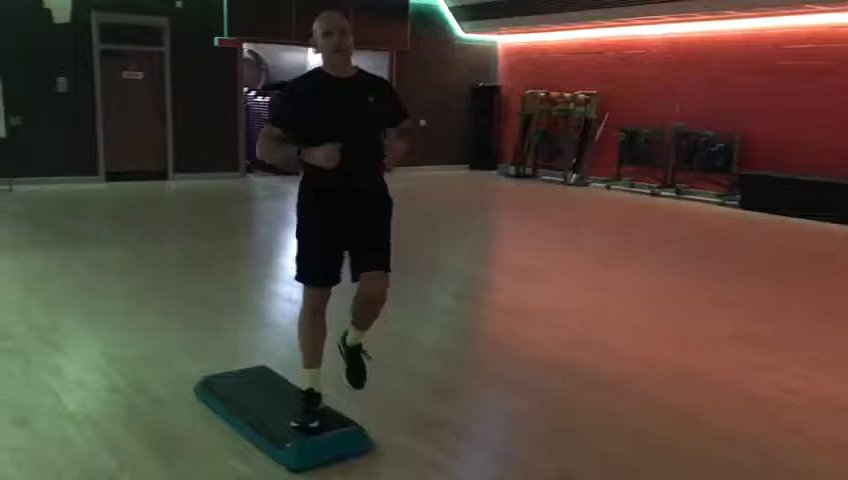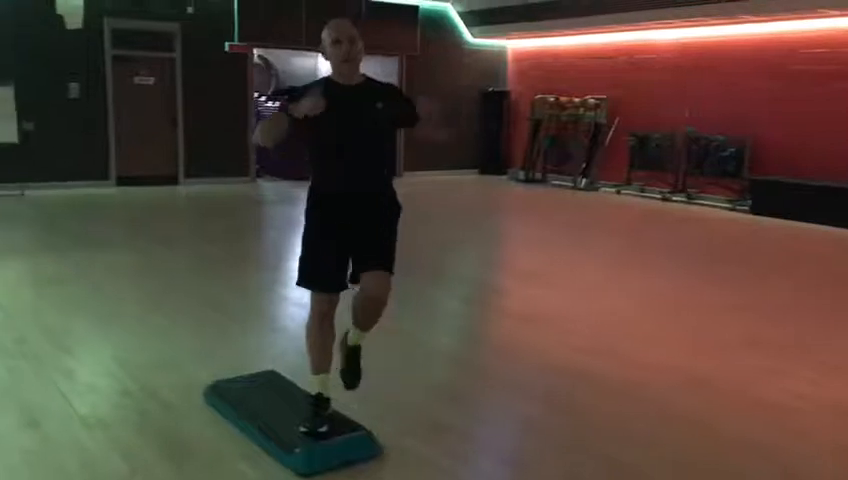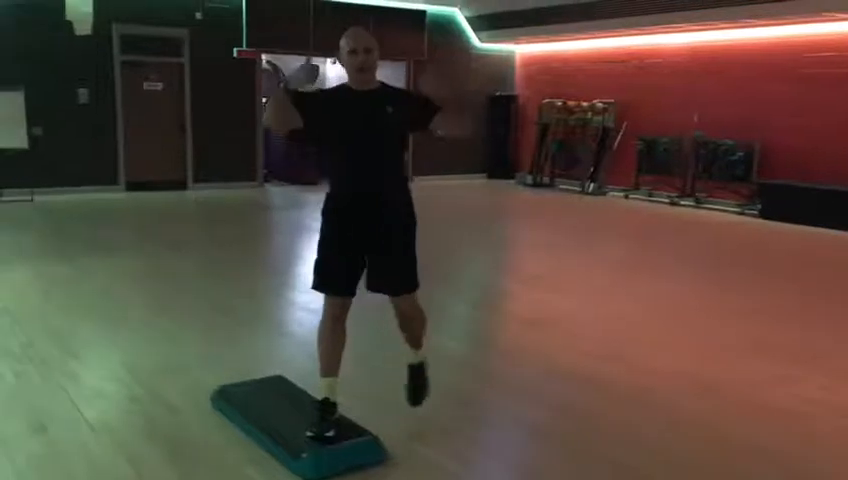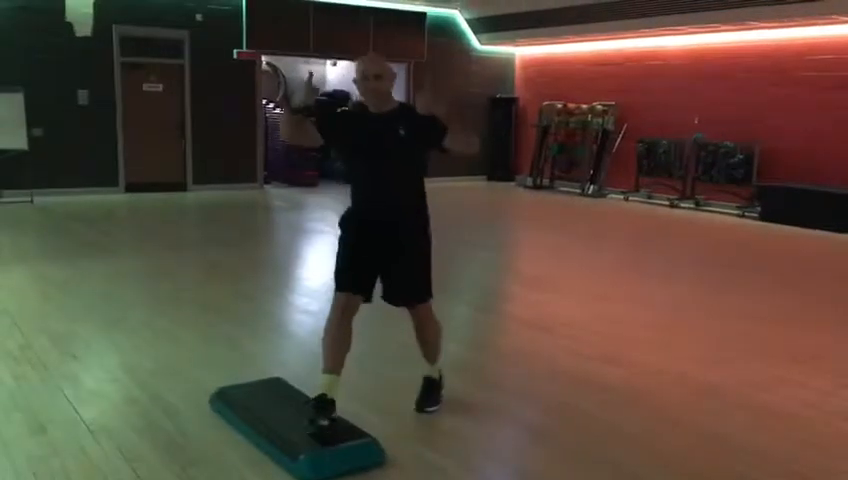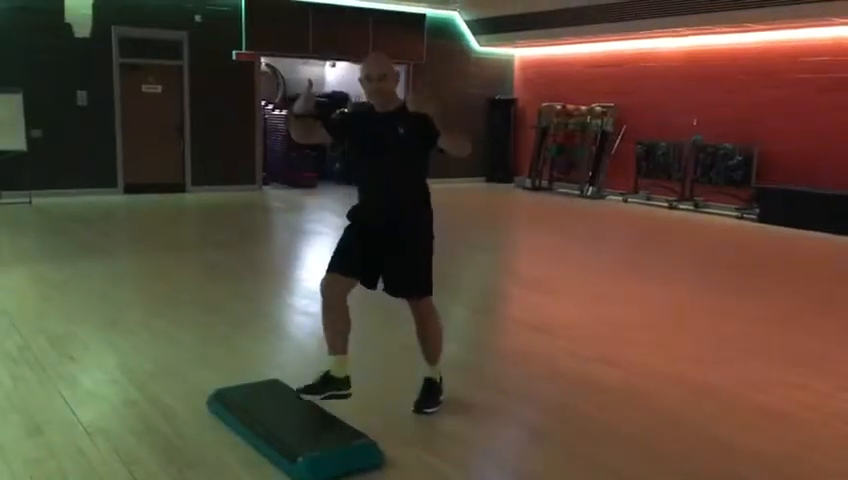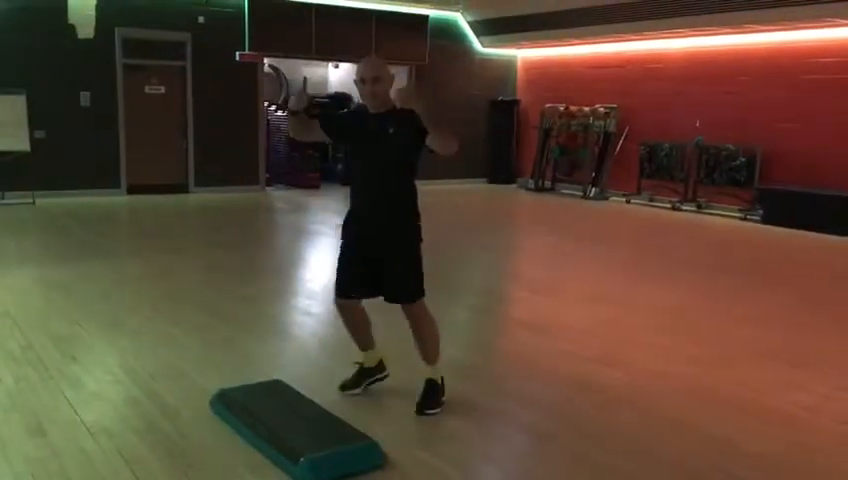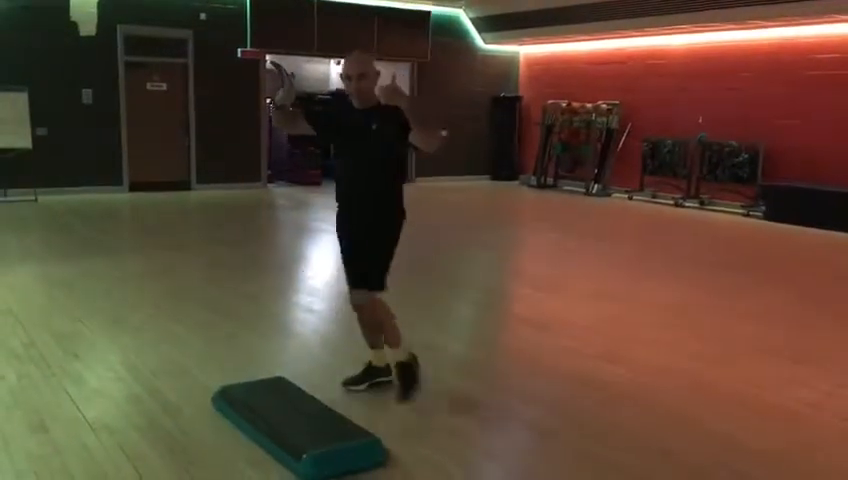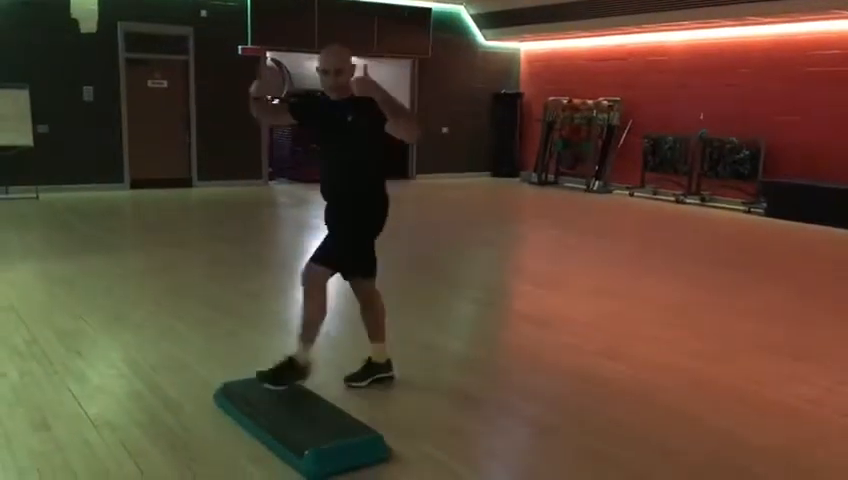
dt=0.2s
person 1, frame 1
left shoulder: (378, 88)
right shoulder: (302, 90)
left elbow: (404, 131)
right elbow: (265, 146)
left wrist: (400, 146)
right wrist: (307, 154)
left hip: (370, 202)
right hip: (320, 205)
left knee: (375, 288)
right knee: (315, 298)
left ankle: (352, 342)
right ankle: (312, 391)
person 1, frame 2
left shoulder: (387, 95)
right shoulder: (311, 95)
right elbow: (264, 139)
right wrist: (296, 114)
left hip: (377, 208)
right hip: (327, 210)
left knee: (376, 290)
right knee: (322, 302)
left ankle: (353, 341)
right ankle: (320, 396)
person 1, frame 3
left shoulder: (401, 101)
right shoulder: (325, 102)
left elbow: (457, 129)
right elbow: (273, 123)
left wrist: (439, 99)
right wrist: (289, 88)
left hip: (393, 215)
right hip: (343, 215)
left knee: (406, 303)
right knee: (335, 306)
left ankle: (416, 360)
right ankle: (328, 400)
person 1, frame 4
left shoulder: (417, 120)
right shoulder: (346, 121)
left elbow: (468, 147)
right elbow: (293, 136)
left wrist: (438, 119)
right wrist: (299, 107)
left hip: (408, 228)
right hip: (361, 225)
left knee: (419, 309)
right knee: (343, 305)
left ankle: (433, 376)
right ankle: (326, 397)
person 1, frame 5
left shoulder: (417, 120)
right shoulder: (354, 121)
left elbow: (462, 149)
right elbow: (304, 136)
left wrist: (432, 117)
right wrist: (301, 112)
left hip: (410, 223)
right hip: (367, 219)
left knee: (420, 304)
right knee: (332, 287)
left ankle: (433, 379)
right ankle: (337, 376)
person 1, frame 6
left shoulder: (408, 119)
right shoulder: (350, 120)
left elbow: (448, 148)
right elbow: (303, 132)
left wrist: (420, 111)
right wrist: (295, 110)
left hip: (399, 227)
right hip: (359, 224)
left knee: (413, 306)
right knee: (346, 301)
left ankle: (434, 380)
right ankle: (373, 364)
person 1, frame 7
left shoulder: (393, 115)
right shoulder: (336, 114)
left elbow: (431, 144)
right elbow: (290, 126)
left wrist: (404, 105)
right wrist: (282, 105)
left hip: (383, 218)
right hip: (349, 217)
left knee: (363, 296)
right knee: (361, 297)
left ankle: (404, 358)
right ankle: (380, 365)
person 1, frame 8
left shoulder: (369, 105)
right shoulder: (317, 106)
left elbow: (410, 134)
right elbow: (270, 116)
left wrist: (379, 94)
right wrist: (258, 96)
left hip: (365, 209)
right hip: (339, 208)
left knee: (313, 277)
right knee: (363, 284)
left ankle: (301, 361)
right ankle: (380, 361)
